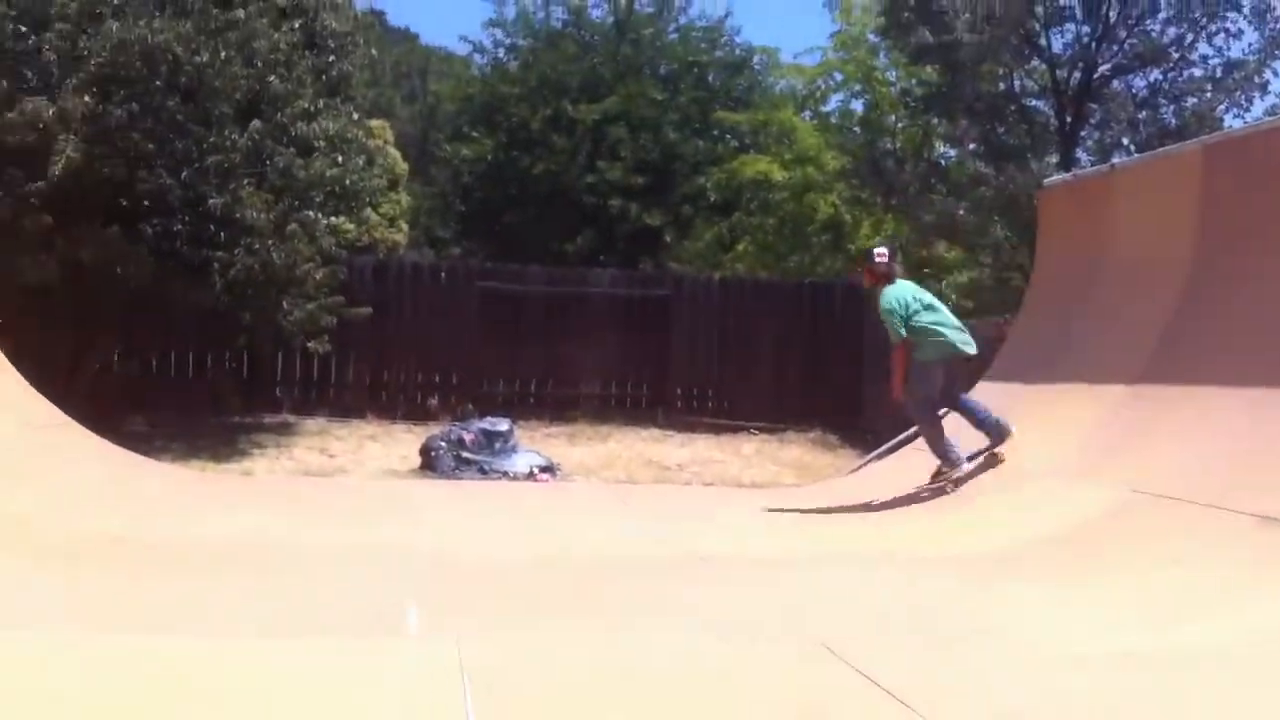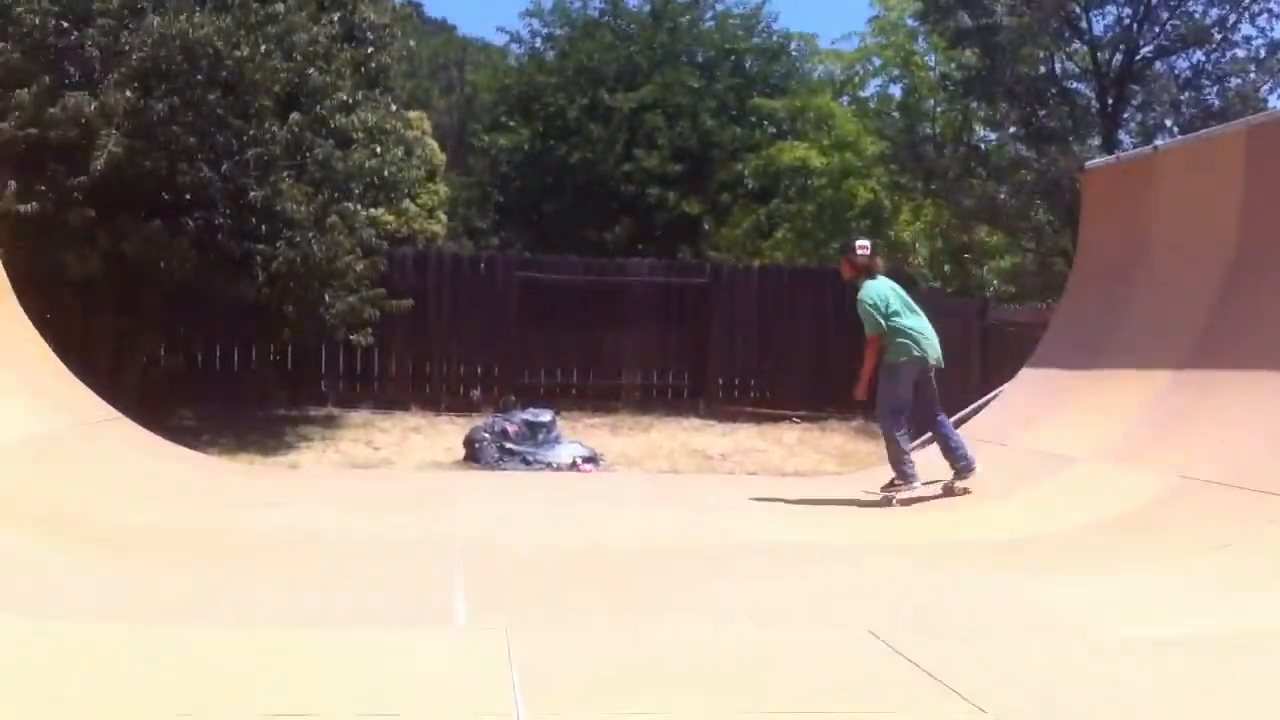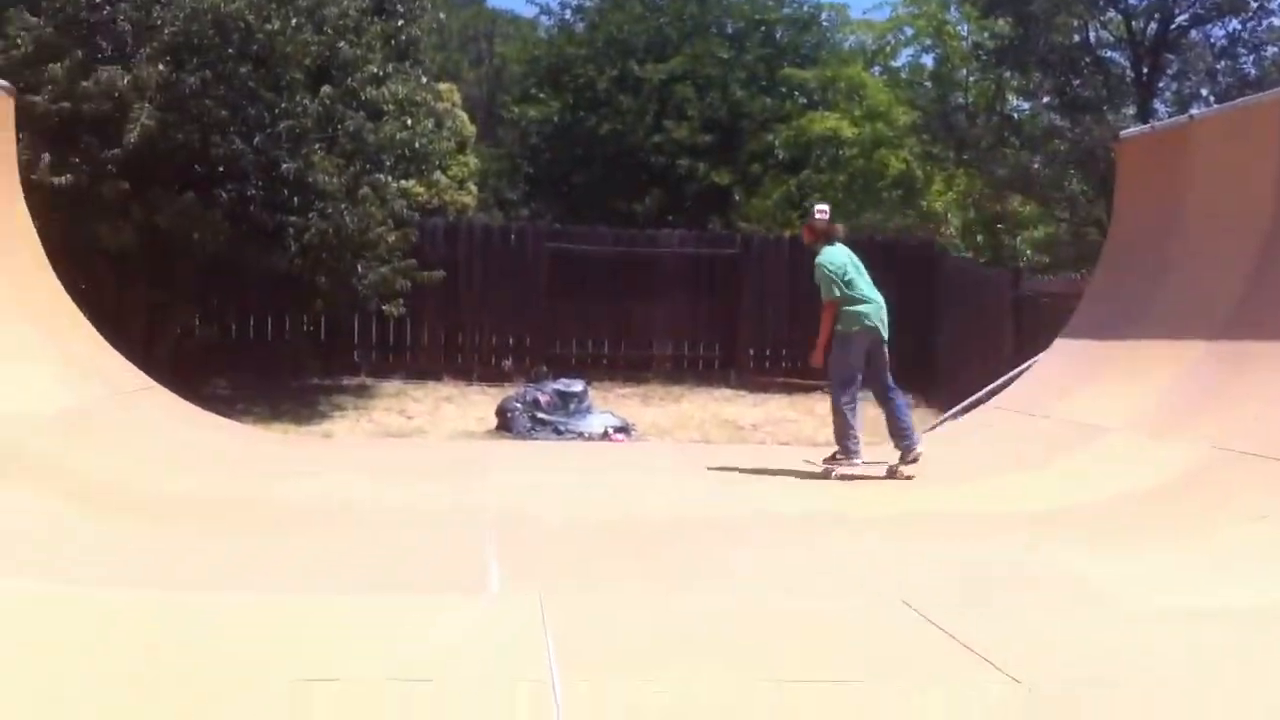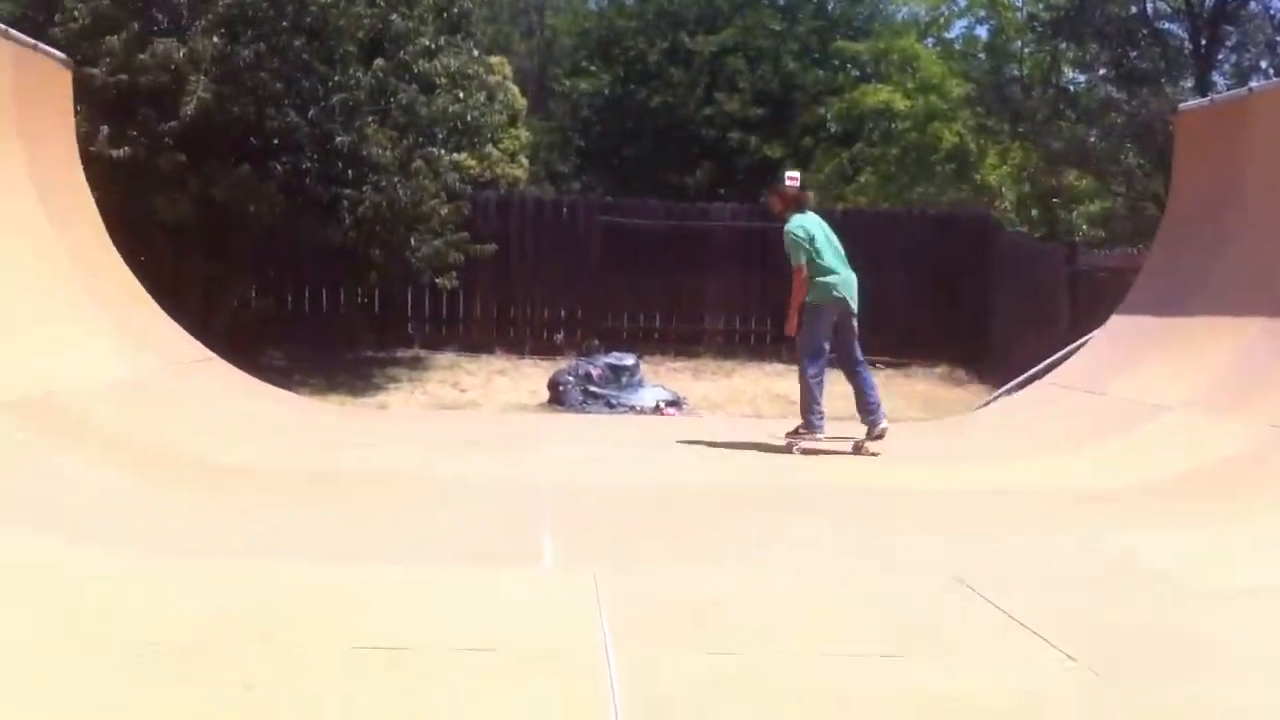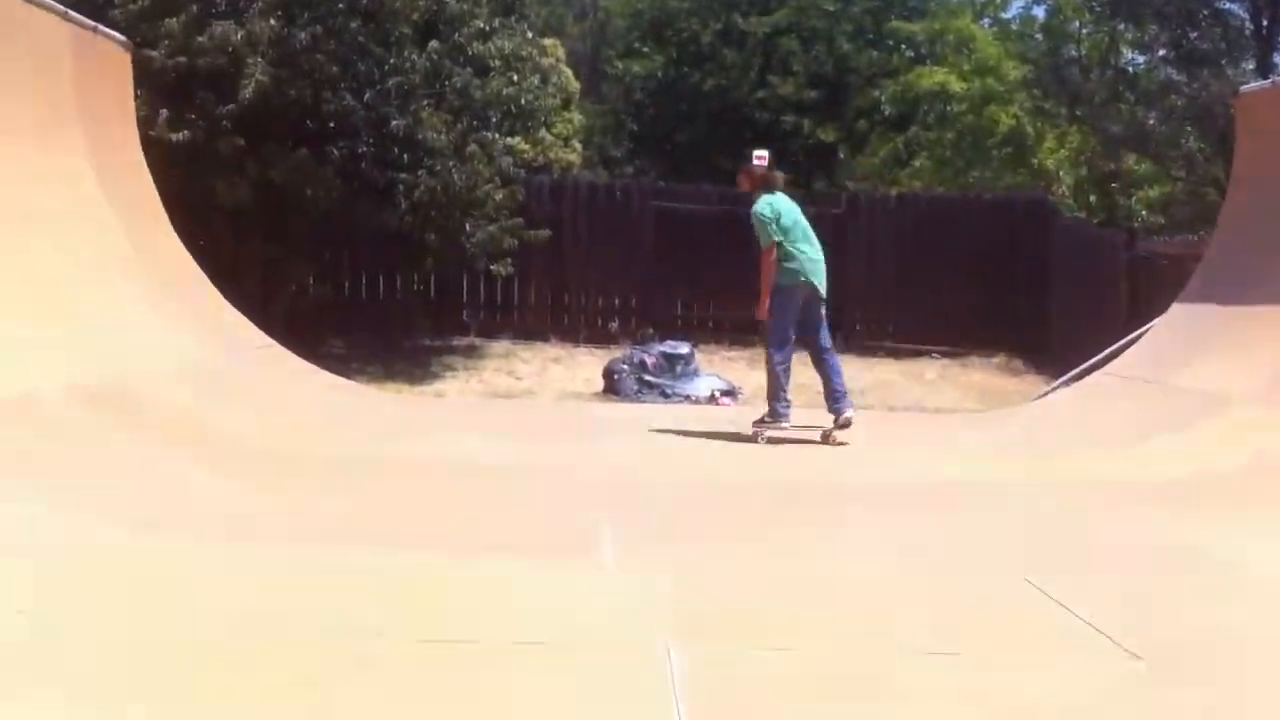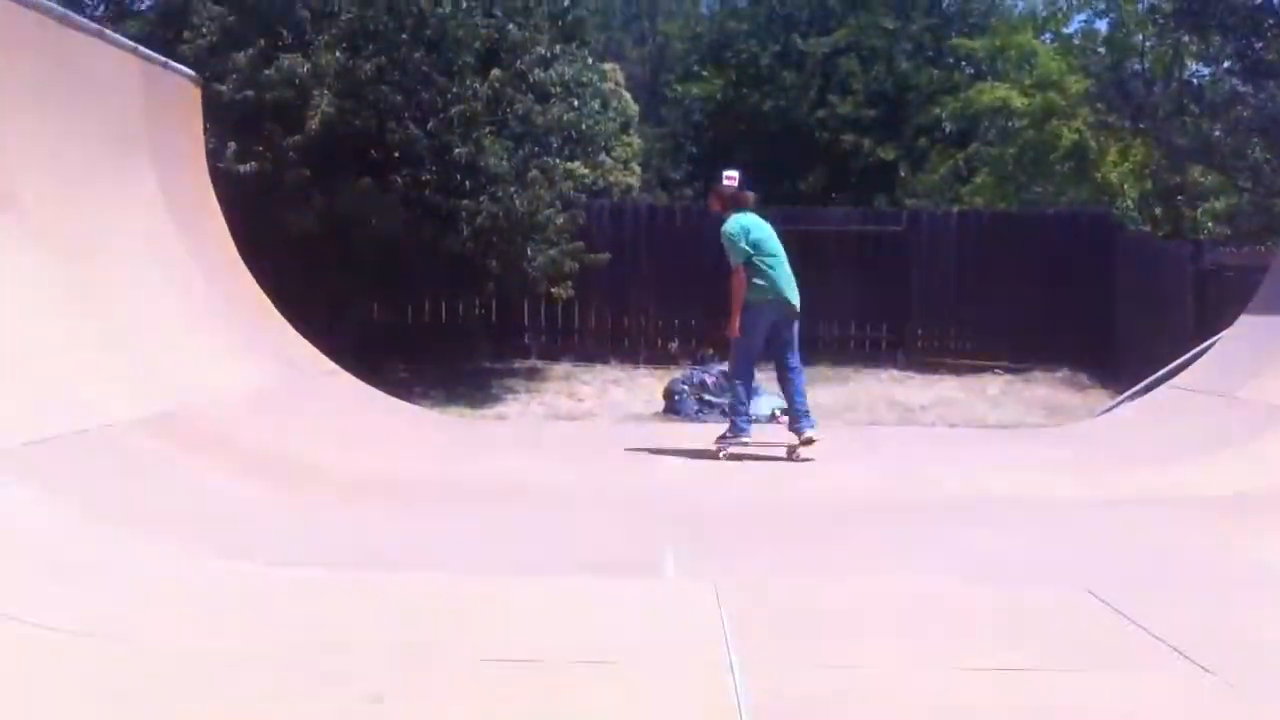
dt=0.1s
person 1, frame 1
left shoulder: (887, 302)
right shoulder: (904, 286)
left elbow: (900, 346)
left wrist: (898, 384)
left hip: (934, 348)
right hip: (955, 338)
left knee: (917, 407)
right knee: (950, 396)
left ankle: (952, 462)
right ankle: (998, 430)
person 1, frame 2
left shoulder: (865, 296)
right shoulder: (881, 282)
left elbow: (874, 341)
left wrist: (863, 381)
left hip: (905, 352)
right hip: (926, 346)
left knee: (889, 414)
right knee: (932, 412)
left ankle: (906, 475)
right ankle: (964, 464)
person 1, frame 3
left shoulder: (824, 261)
right shoulder: (840, 250)
left elbow: (830, 306)
left wrist: (819, 347)
left hip: (854, 325)
right hip: (876, 320)
left knee: (843, 389)
right knee: (885, 387)
left ankle: (849, 449)
right ankle: (909, 444)
person 1, frame 4
left shoulder: (793, 227)
right shoulder: (810, 218)
left elbow: (801, 273)
left wrist: (793, 315)
left hip: (823, 296)
right hip: (846, 292)
left knee: (811, 361)
right knee: (853, 360)
left ankle: (813, 424)
right ankle: (875, 418)
person 1, frame 5
left shoulder: (761, 208)
right shoulder: (782, 200)
left elbow: (770, 254)
left wrist: (764, 298)
left hip: (791, 280)
right hip: (814, 277)
left knee: (778, 348)
right knee: (821, 345)
left ankle: (778, 411)
right ankle: (841, 407)
person 1, frame 6
left shoulder: (731, 227)
right shoulder: (753, 220)
left elbow: (739, 273)
left wrist: (735, 317)
left hip: (761, 297)
right hip: (788, 296)
left knee: (741, 365)
right knee: (789, 365)
left ankle: (740, 428)
right ankle: (803, 426)
